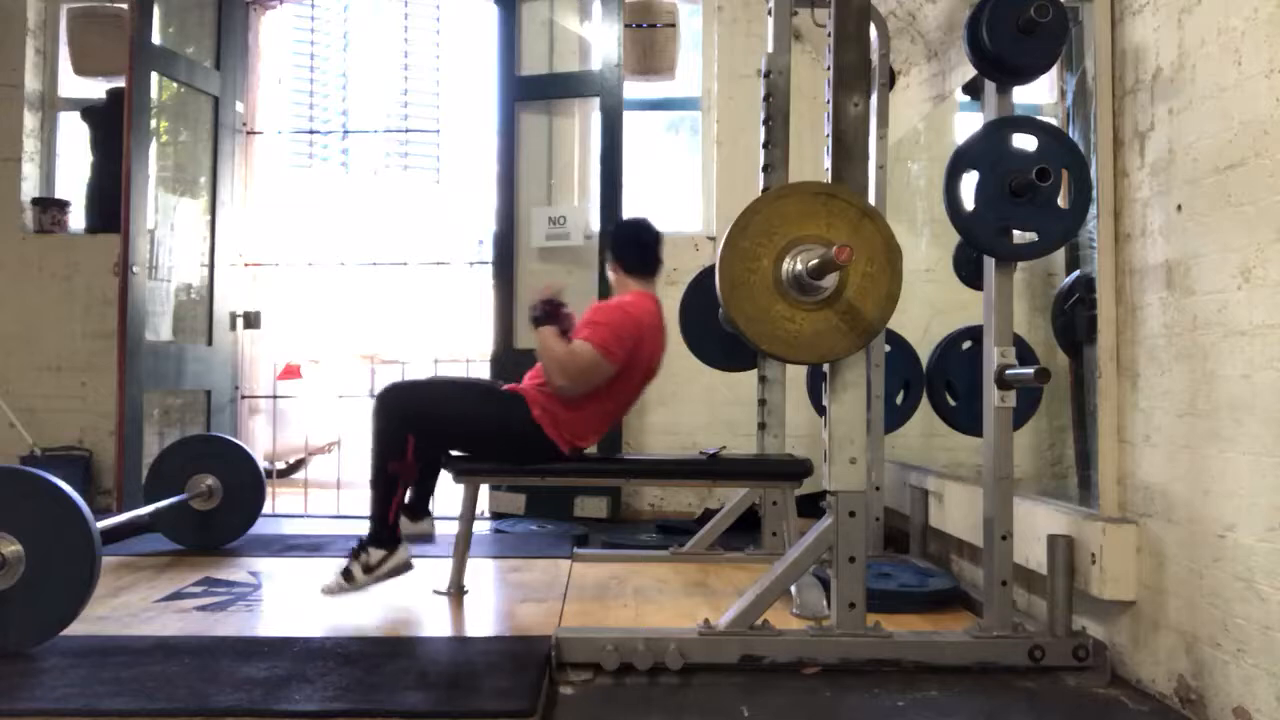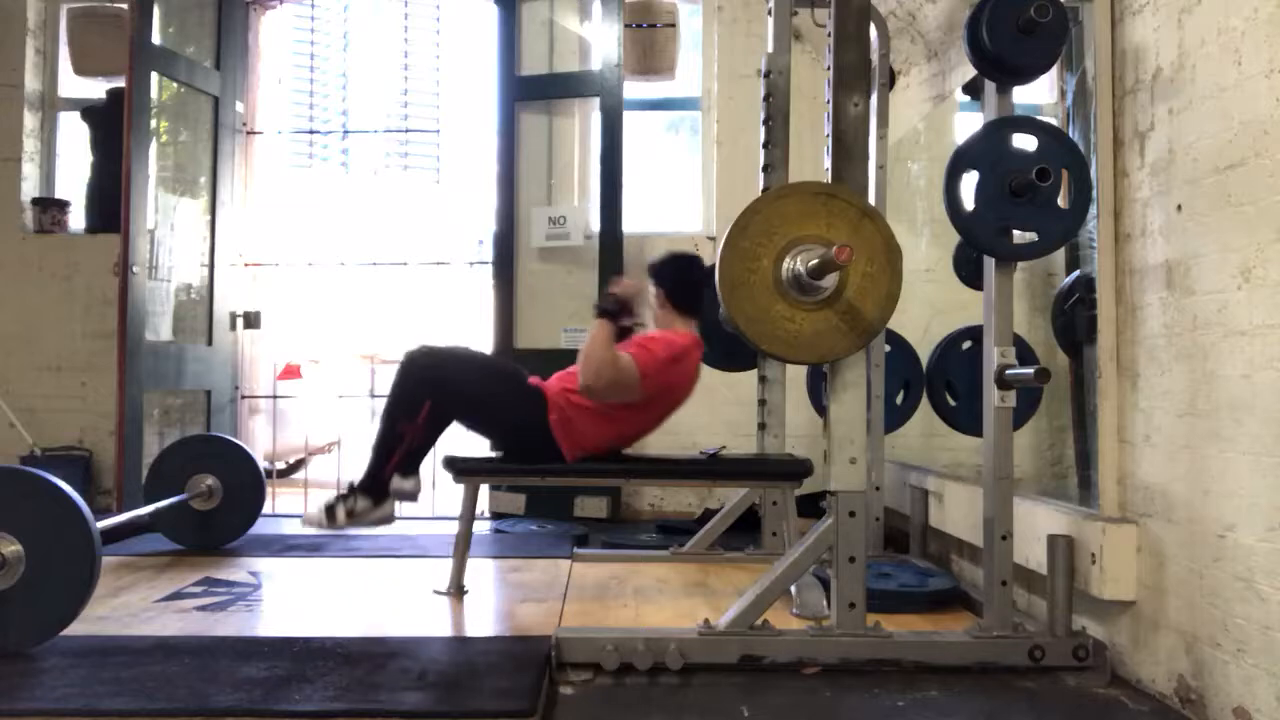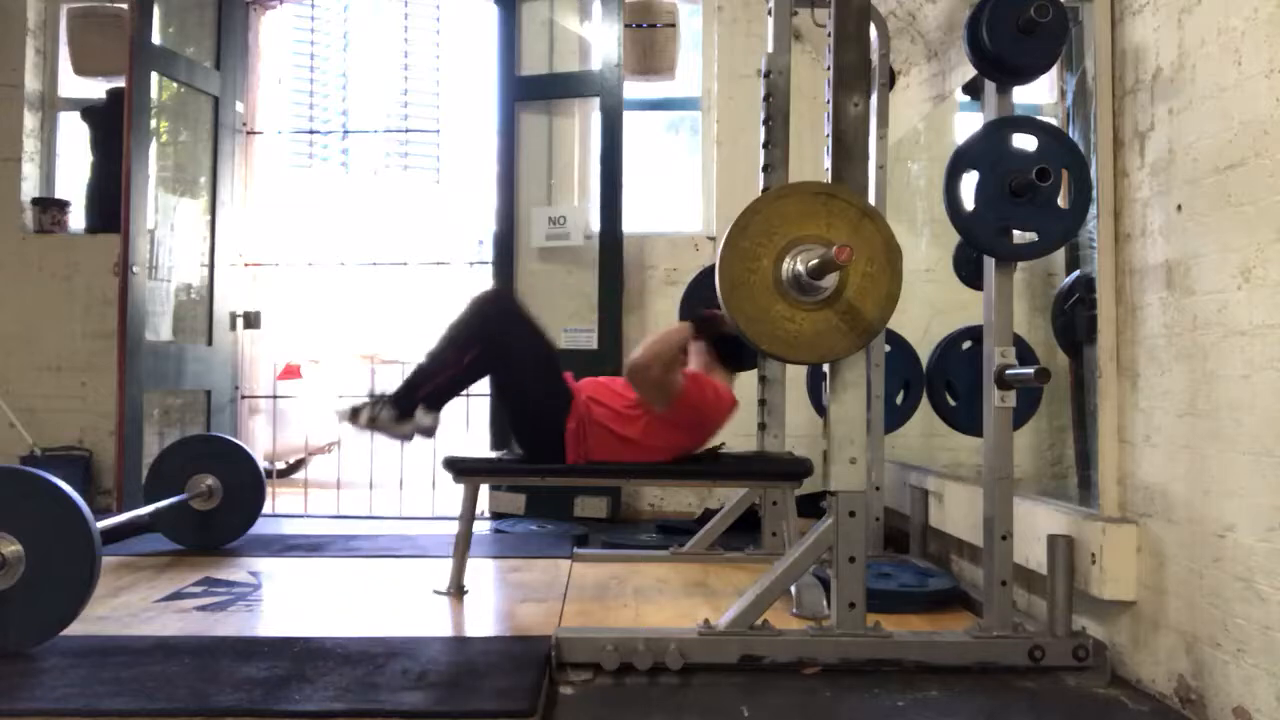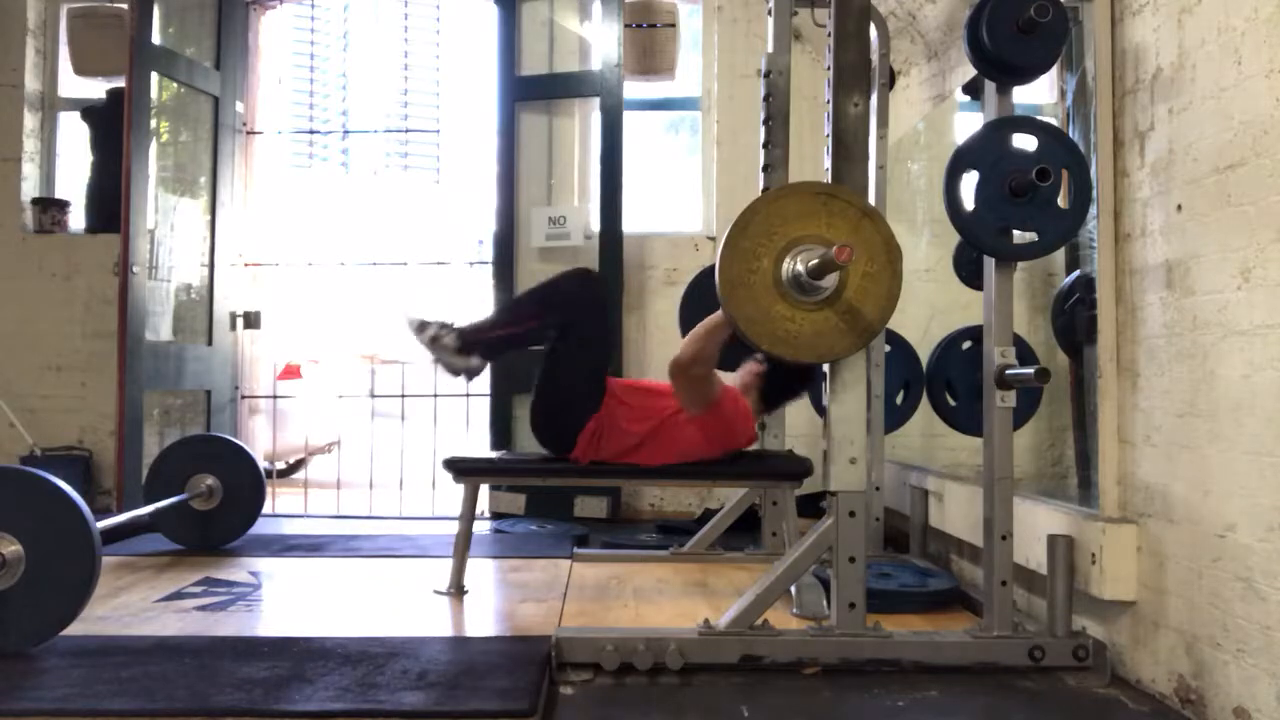
dt=0.2s
person 1, frame 1
left shoulder: (622, 312)
right shoulder: (647, 314)
left elbow: (568, 379)
left wrist: (544, 319)
right wrist: (561, 323)
left hip: (536, 430)
right hip: (544, 426)
left knee: (397, 403)
right knee: (430, 405)
left ankle: (383, 546)
right ankle: (415, 513)
person 1, frame 2
left shoulder: (668, 349)
right shoulder: (684, 349)
left elbow: (595, 382)
left wrist: (608, 312)
right wrist: (623, 321)
left hip: (548, 430)
right hip: (556, 423)
left knee: (423, 368)
right knee: (448, 368)
left ankle: (371, 497)
right ankle: (402, 472)
person 1, frame 3
left shoulder: (699, 396)
right shoulder: (713, 397)
left elbow: (640, 367)
right elbow: (656, 369)
left wrist: (694, 325)
right wrist: (695, 332)
left hip: (564, 431)
right hip: (579, 422)
left knee: (496, 308)
right knee: (501, 324)
left ankle: (401, 408)
right ankle: (419, 406)
person 1, frame 4
left shoulder: (727, 415)
right shoulder: (735, 420)
left elbow: (684, 364)
right elbow: (692, 368)
left wrist: (732, 313)
left hip: (577, 429)
right hip: (596, 426)
left knee: (582, 289)
right knee: (578, 307)
left ankle: (465, 345)
right ankle: (470, 346)
